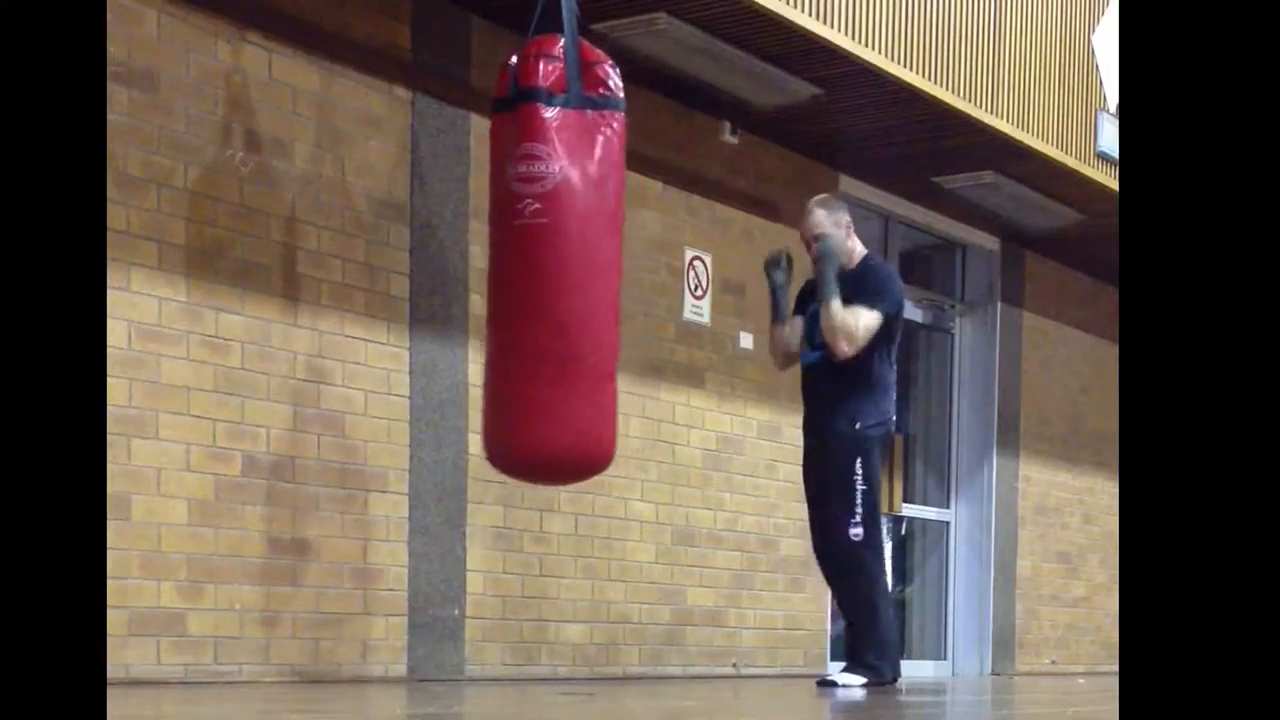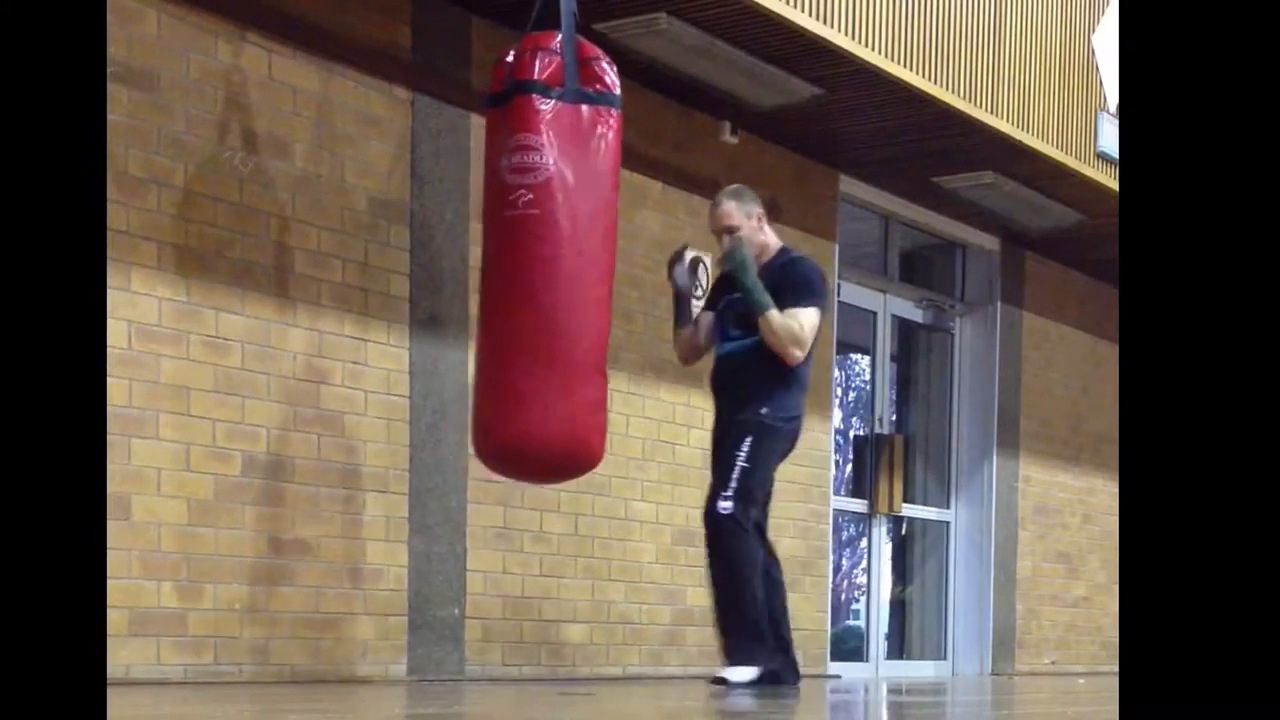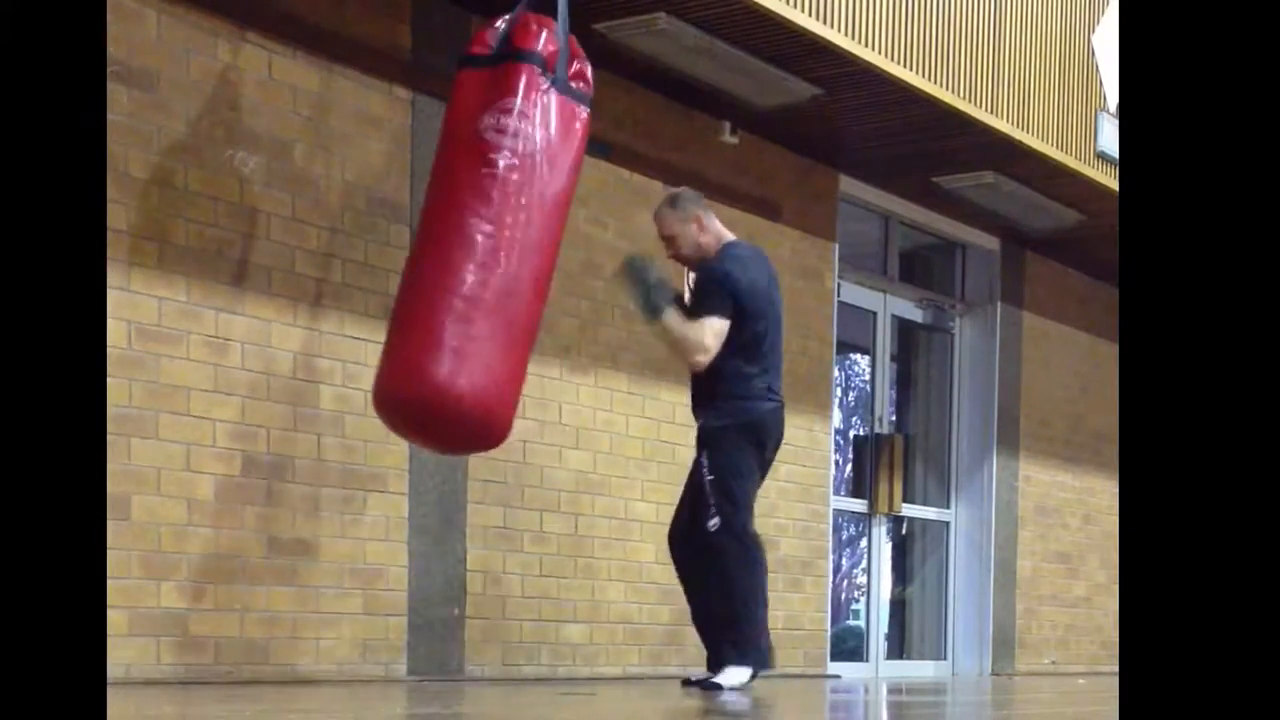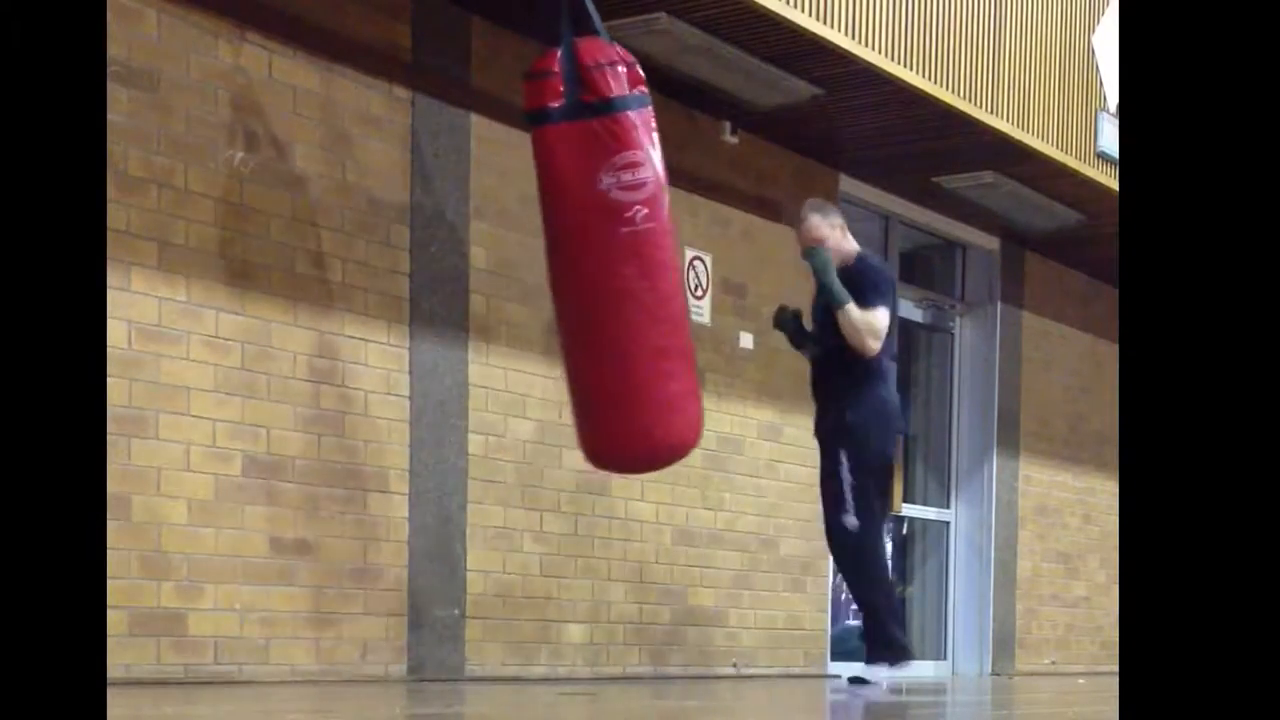
dt=1s
person 1, frame 1
left shoulder: (878, 279)
right shoulder: (815, 290)
left elbow: (843, 343)
right elbow: (783, 355)
left wrist: (830, 273)
right wrist: (777, 293)
left hip: (857, 428)
right hip: (821, 429)
left knee: (853, 542)
right knee: (834, 545)
left ankle: (870, 662)
right ankle: (881, 660)
person 1, frame 2
left shoulder: (799, 272)
right shoulder: (727, 284)
left elbow: (793, 348)
right elbow: (687, 352)
left wrist: (752, 286)
right wrist: (681, 295)
left hip: (767, 417)
right hip: (732, 419)
left knee: (726, 518)
right knee: (744, 534)
left ankle: (752, 652)
right ankle: (776, 662)
person 1, frame 3
left shoulder: (718, 273)
right shoulder: (751, 261)
left elbow: (699, 352)
left wrist: (655, 301)
right wrist: (670, 308)
left hip: (732, 421)
right hip: (760, 416)
left knee: (726, 533)
right knee: (690, 536)
left ankle: (746, 653)
right ankle: (726, 657)
person 1, frame 4
left shoulder: (871, 275)
right shoulder: (828, 282)
left elbow: (870, 342)
left wrist: (832, 286)
right wrist: (798, 336)
left hip: (863, 417)
right hip: (843, 418)
left knee: (853, 529)
right knee: (860, 529)
left ankle: (888, 644)
right ankle: (885, 643)
